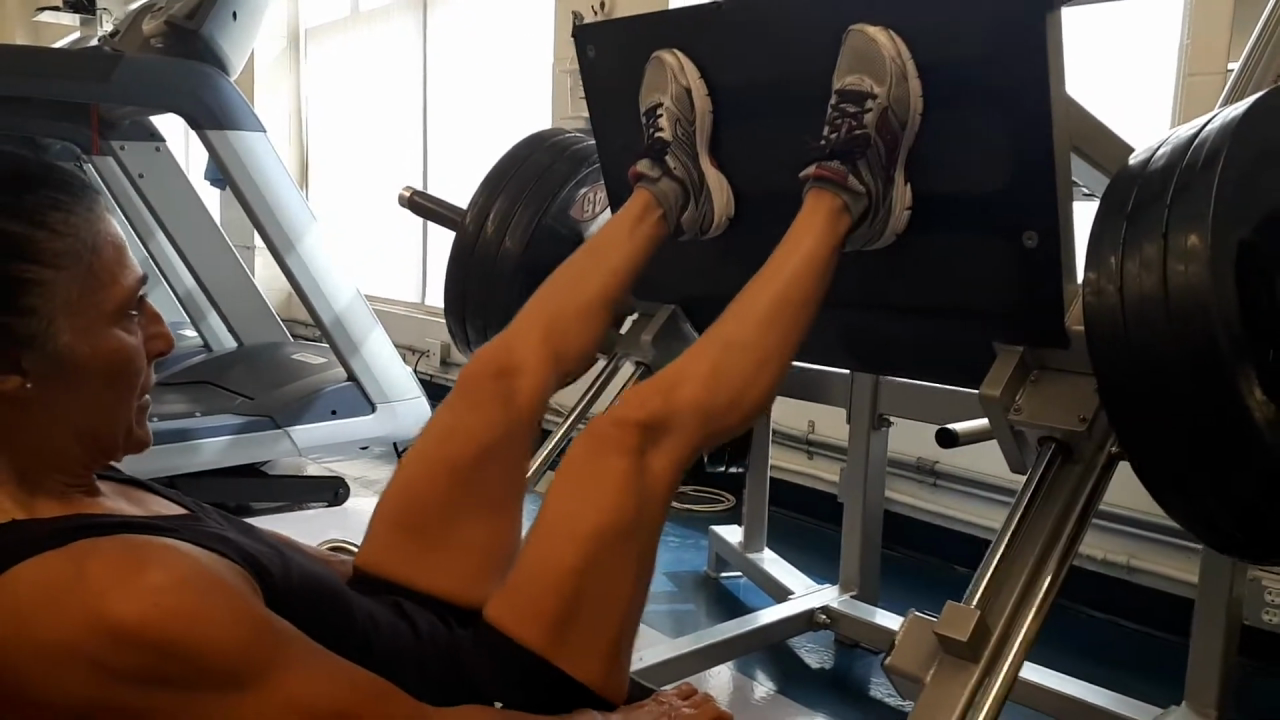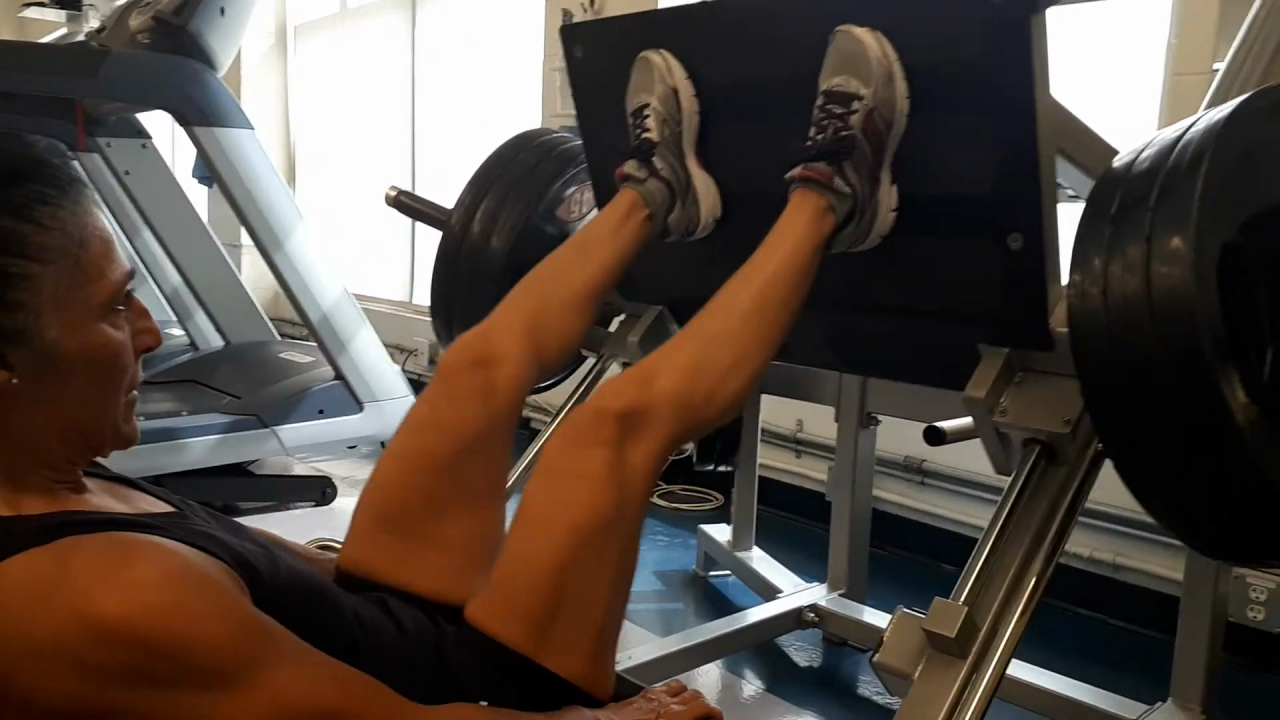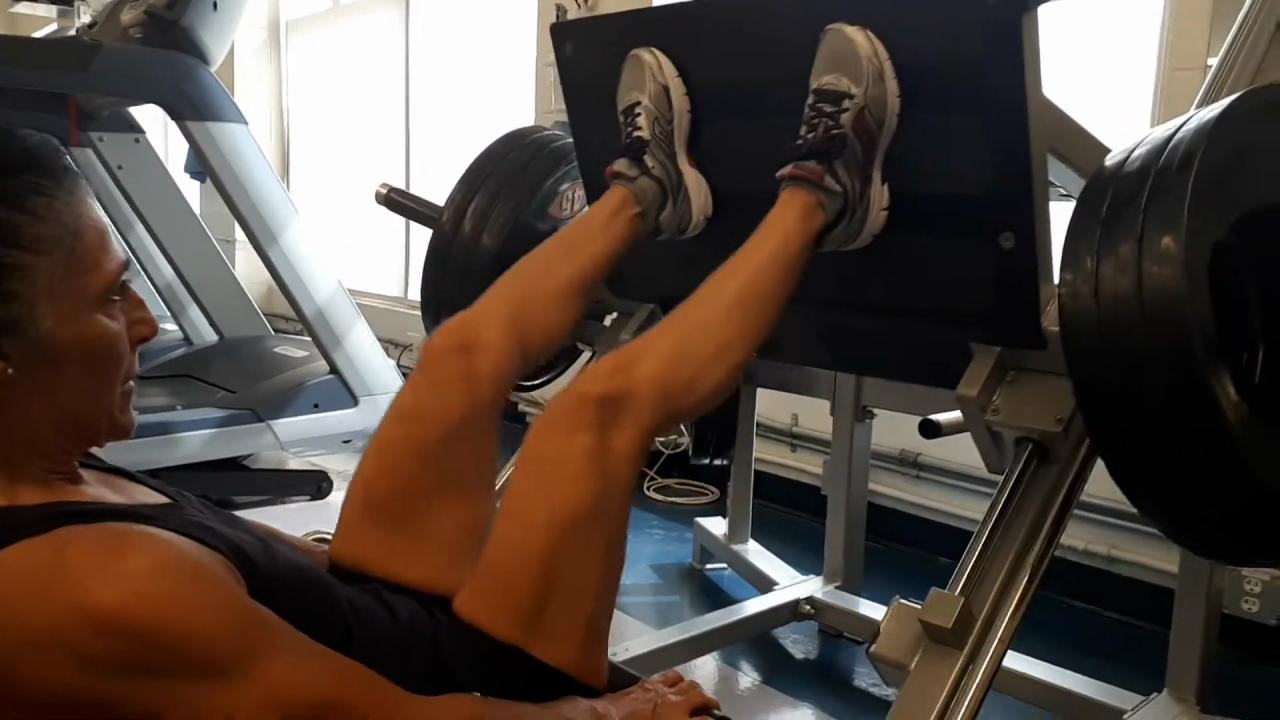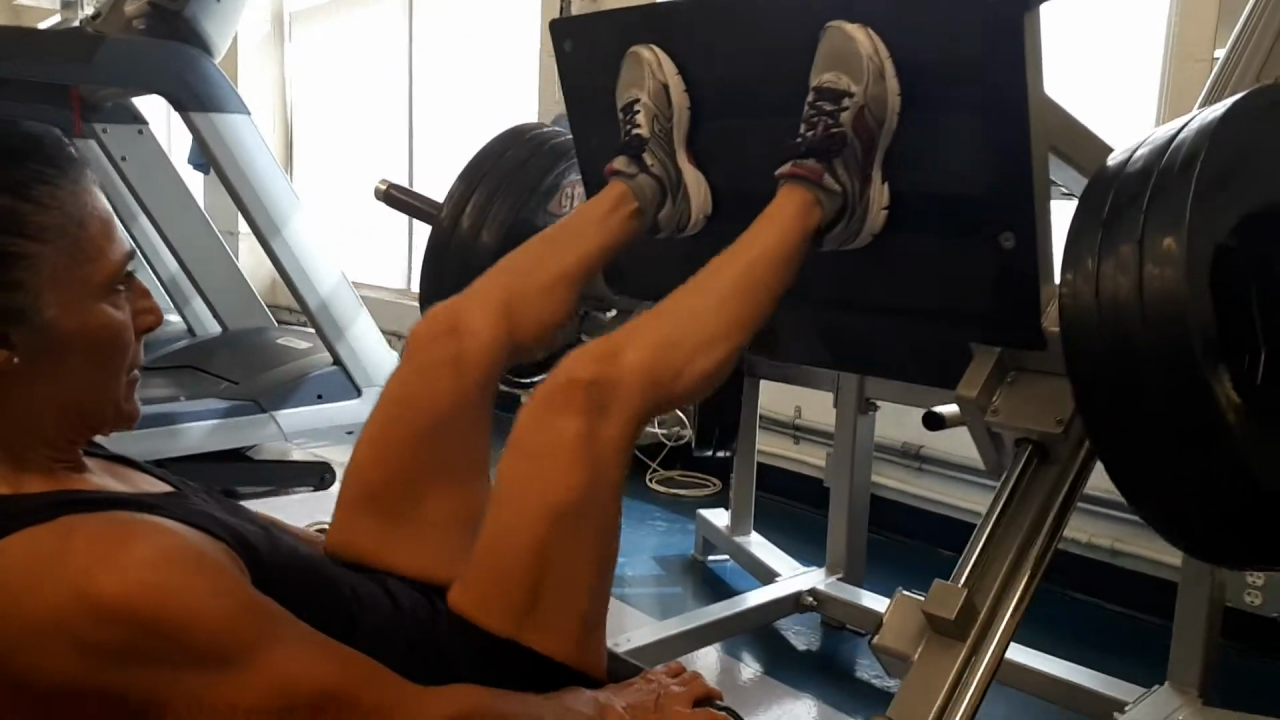
dt=0.1s
person 1, frame 1
right shoulder: (102, 602)
left wrist: (370, 571)
left hip: (384, 631)
left knee: (506, 373)
right knee: (647, 424)
left ankle: (665, 193)
right ankle: (842, 198)
person 1, frame 2
right shoulder: (89, 598)
left wrist: (341, 566)
left hip: (371, 632)
left knee: (483, 364)
right knee: (623, 417)
left ankle: (649, 195)
right ankle: (826, 199)
person 1, frame 3
right shoulder: (92, 588)
left hip: (369, 632)
left knee: (469, 348)
right knee: (605, 402)
left ankle: (641, 191)
right ankle: (816, 197)
person 1, frame 4
right shoulder: (93, 578)
left hip: (367, 627)
left knee: (454, 334)
right knee: (594, 389)
left ankle: (638, 188)
right ankle: (814, 196)
